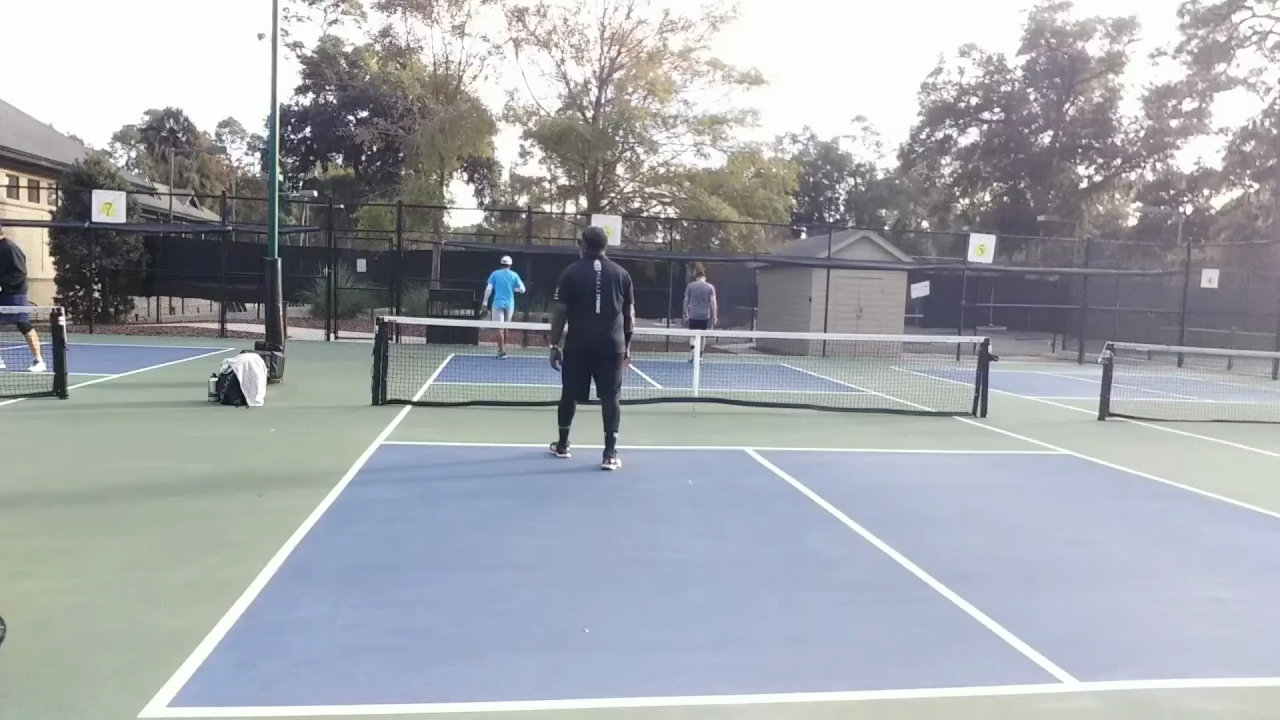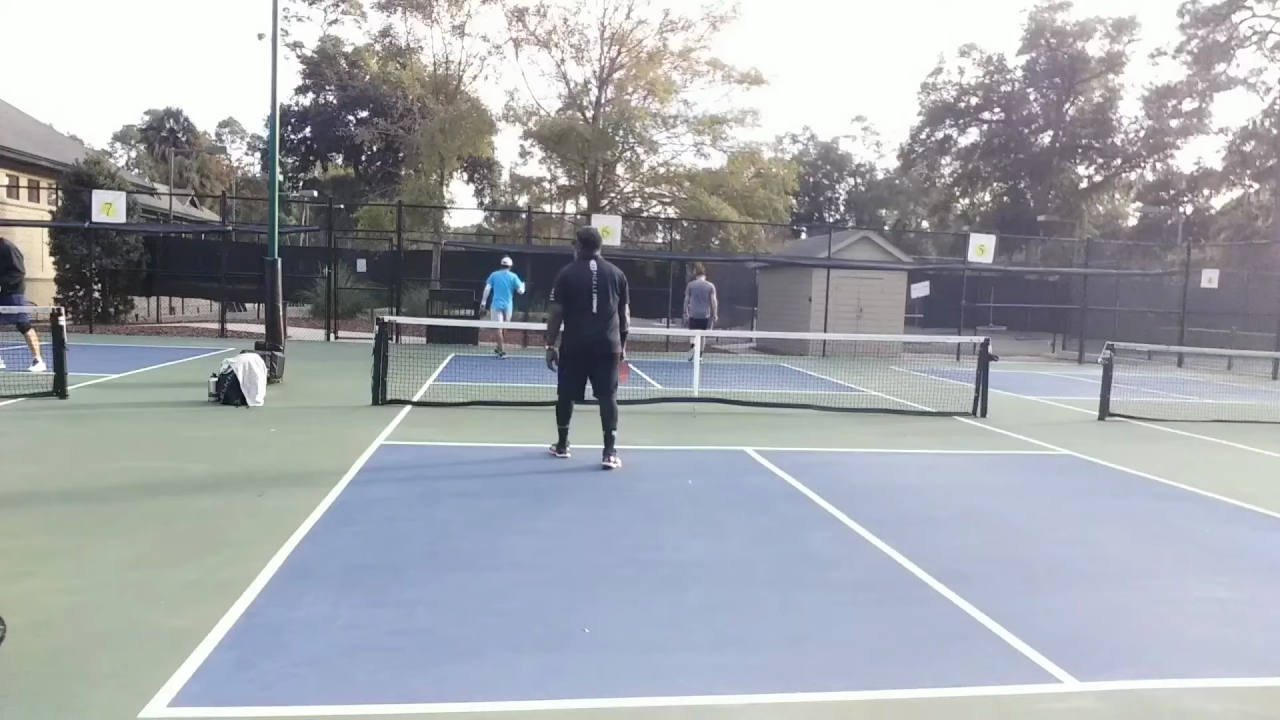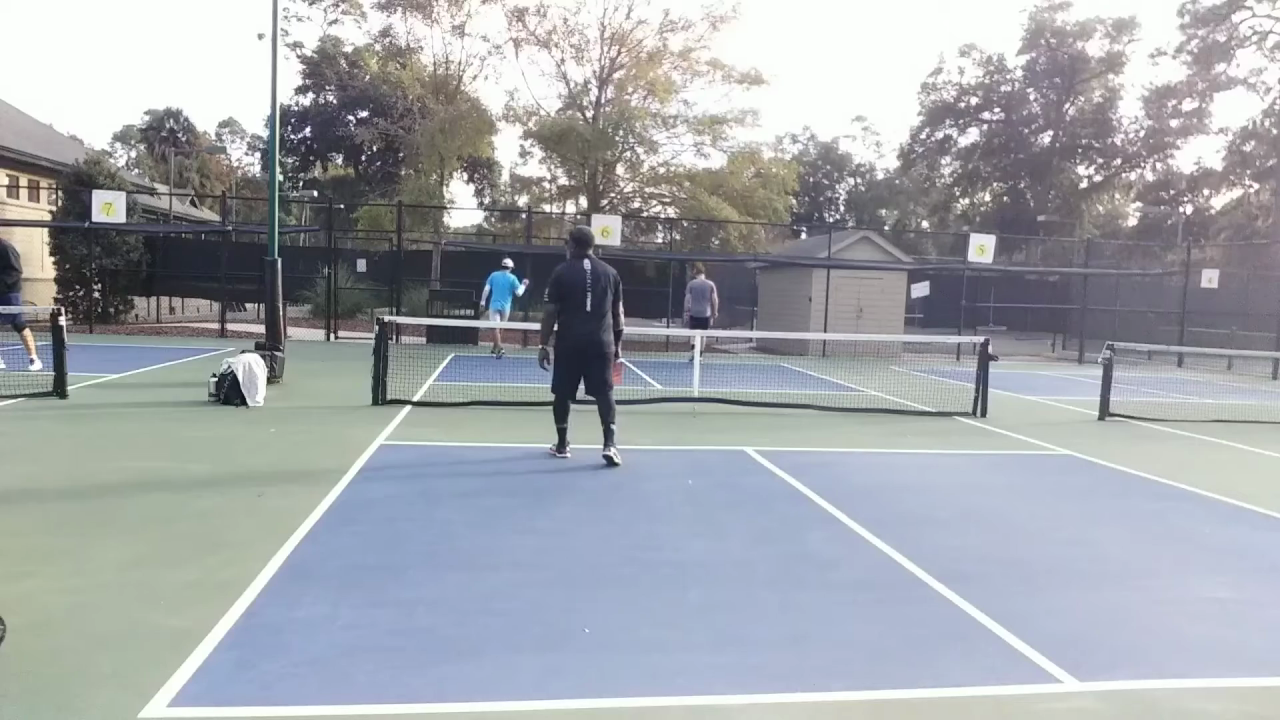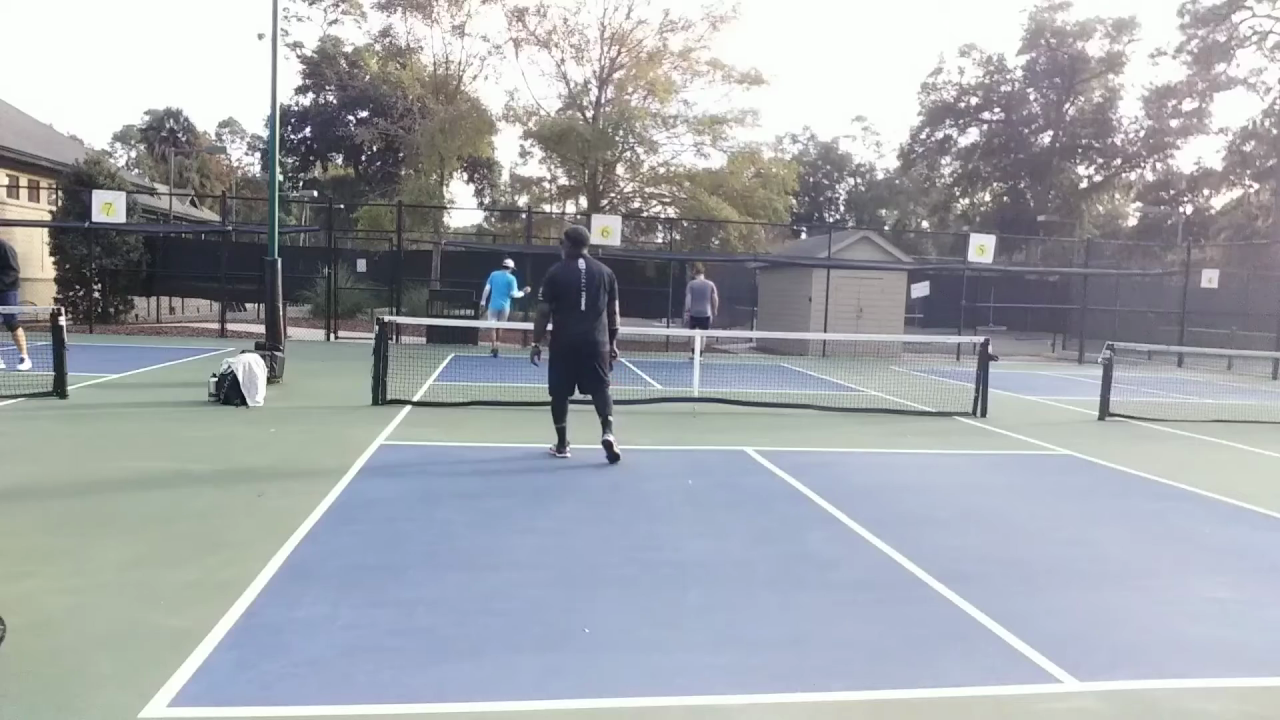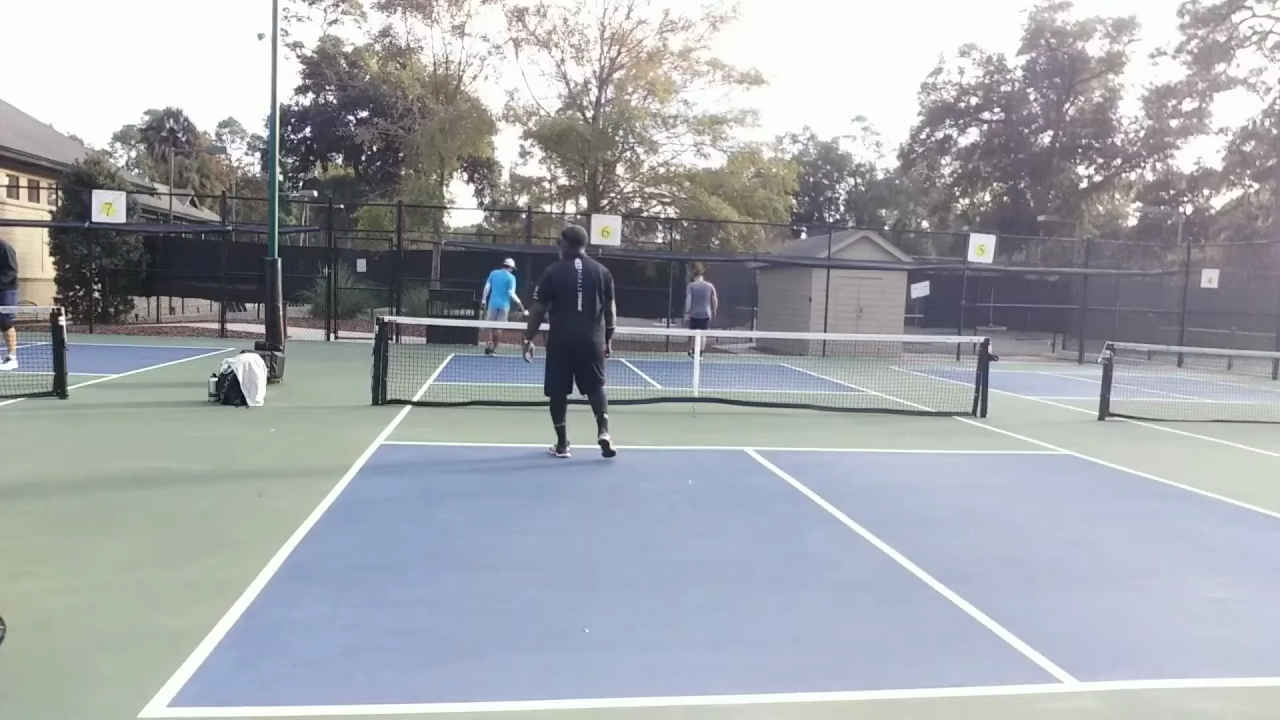
dt=0.1s
person 1, frame 1
left shoulder: (571, 273)
right shoulder: (621, 273)
left elbow: (560, 313)
right elbow: (629, 314)
left wrist: (555, 345)
right wrist: (626, 345)
left hip: (578, 344)
right hip: (611, 344)
left knee: (570, 395)
right knee: (610, 396)
left ankle: (562, 445)
right ankle: (610, 453)
person 1, frame 2
left shoulder: (567, 273)
right shoulder: (616, 274)
left elbow: (556, 313)
right elbow: (624, 314)
left wrist: (550, 345)
right wrist: (622, 345)
left hip: (574, 344)
right hip: (607, 344)
left knee: (566, 394)
right knee: (607, 396)
left ankle: (562, 445)
right ankle: (609, 452)
person 1, frame 3
left shoulder: (561, 272)
right shoulder: (610, 272)
left elbow: (550, 312)
right elbow: (618, 312)
left wrist: (544, 345)
right wrist: (617, 343)
left hip: (569, 342)
right hip: (601, 342)
left knee: (563, 394)
right knee: (604, 393)
left ankle: (562, 444)
right ankle: (609, 444)
person 1, frame 4
left shoulder: (556, 272)
right shoulder: (605, 272)
left elbow: (543, 311)
right elbow: (613, 311)
left wrist: (536, 342)
right wrist: (612, 341)
left hip: (564, 342)
right hip: (596, 341)
left knee: (560, 393)
right knee: (601, 389)
left ankle: (562, 444)
right ankle: (607, 434)
person 1, frame 5
left shoulder: (553, 272)
right shoulder: (602, 271)
left elbow: (538, 310)
right elbow: (610, 310)
left wrist: (528, 339)
right wrist: (607, 339)
left hip: (561, 341)
right hip: (592, 340)
left knee: (558, 392)
right knee: (596, 388)
left ankle: (562, 444)
right ankle: (604, 432)
